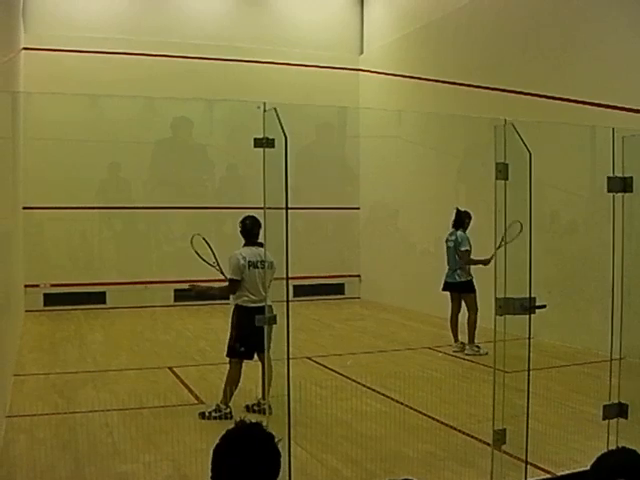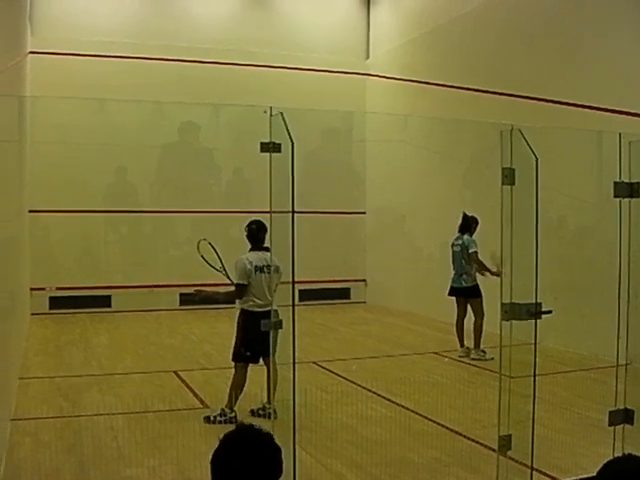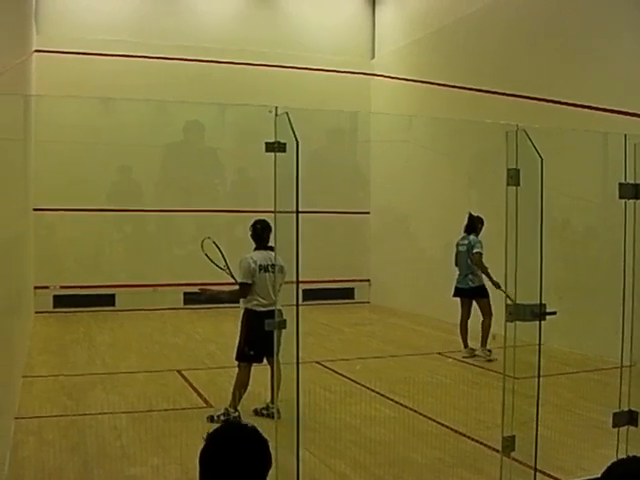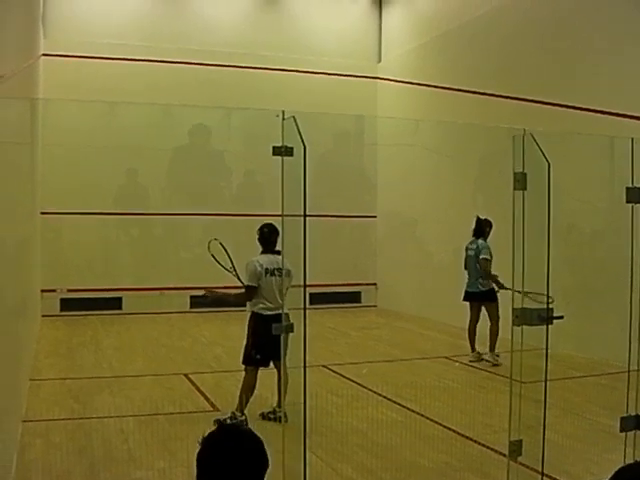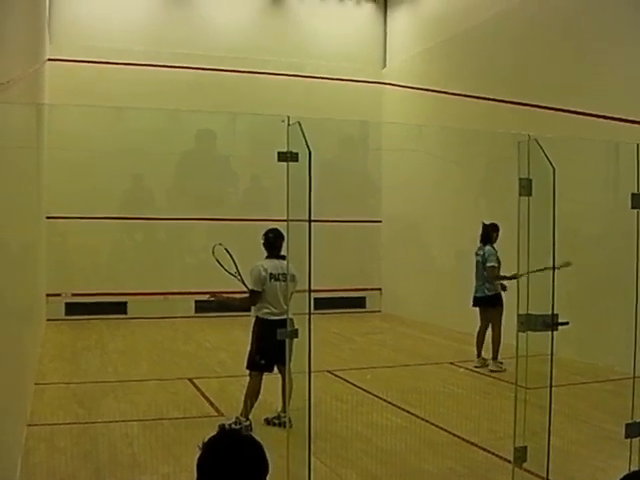
dt=0.2s
person 1, frame 1
left shoulder: (238, 257)
right shoulder: (268, 256)
left elbow: (232, 289)
right elbow: (265, 285)
left wrist: (205, 289)
left hip: (245, 312)
right hip: (263, 310)
left knee: (236, 361)
right knee: (265, 356)
left ankle: (224, 406)
right ankle: (264, 402)
person 1, frame 2
left shoulder: (245, 261)
right shoulder: (274, 261)
left elbow: (239, 294)
right elbow: (271, 290)
left wrist: (211, 295)
left hip: (251, 316)
right hip: (269, 314)
left knee: (241, 365)
right knee: (270, 361)
left ankle: (229, 411)
right ankle: (269, 407)
person 1, frame 3
left shoulder: (249, 260)
right shoulder: (278, 260)
left elbow: (243, 293)
right elbow: (275, 289)
left wrist: (215, 293)
left hip: (255, 315)
right hip: (273, 314)
left knee: (244, 364)
right knee: (274, 361)
left ankle: (232, 410)
right ankle: (273, 406)
person 1, frame 4
left shoulder: (256, 264)
right shoulder: (285, 264)
left elbow: (249, 296)
right elbow: (282, 293)
left wrist: (221, 295)
left hip: (262, 319)
right hip: (280, 318)
left knee: (251, 368)
right knee: (281, 365)
left ankle: (239, 414)
right ankle: (279, 410)
person 1, frame 5
left shoulder: (260, 268)
right shoulder: (290, 269)
left elbow: (253, 300)
right elbow: (287, 298)
left wrist: (225, 299)
left hip: (266, 324)
right hip: (284, 323)
left knee: (256, 373)
right knee: (285, 370)
left ankle: (244, 419)
right ankle: (284, 415)
person 2, frame 1
left shoulder: (450, 236)
right shoulder: (463, 237)
right elbow: (466, 260)
right wrist: (483, 261)
left hip: (451, 278)
right hip: (463, 279)
left knee: (455, 310)
right knee: (473, 311)
left ankle: (457, 343)
right ankle: (471, 346)
person 2, frame 2
left shoulder: (455, 241)
right shoulder: (469, 241)
right elbow: (476, 261)
left wrist: (476, 270)
right wrist: (491, 271)
left hip: (457, 283)
right hip: (469, 284)
left knee: (460, 315)
right knee: (479, 316)
left ankle: (463, 348)
right ankle: (477, 350)
person 2, frame 3
left shoulder: (460, 241)
right shoulder: (475, 241)
right elbow: (478, 262)
right wrist: (492, 279)
left hip: (462, 283)
right hip: (475, 284)
left knee: (464, 316)
right knee: (487, 315)
left ankle: (466, 349)
right ankle: (483, 348)
person 2, frame 4
left shoulder: (469, 245)
right shoulder: (483, 245)
right elbow: (484, 268)
right wrist: (497, 282)
left hip: (472, 288)
right hip: (485, 288)
left knee: (473, 320)
right knee: (494, 321)
left ankle: (473, 353)
right ankle: (491, 353)
person 2, frame 5
left shoulder: (480, 250)
right shoulder: (491, 252)
right elbow: (493, 275)
left wrist: (499, 283)
right wrist: (509, 277)
left hip: (480, 293)
right hip: (491, 294)
left knee: (483, 326)
right knee: (496, 328)
left ankle: (479, 358)
right ankle: (494, 362)
